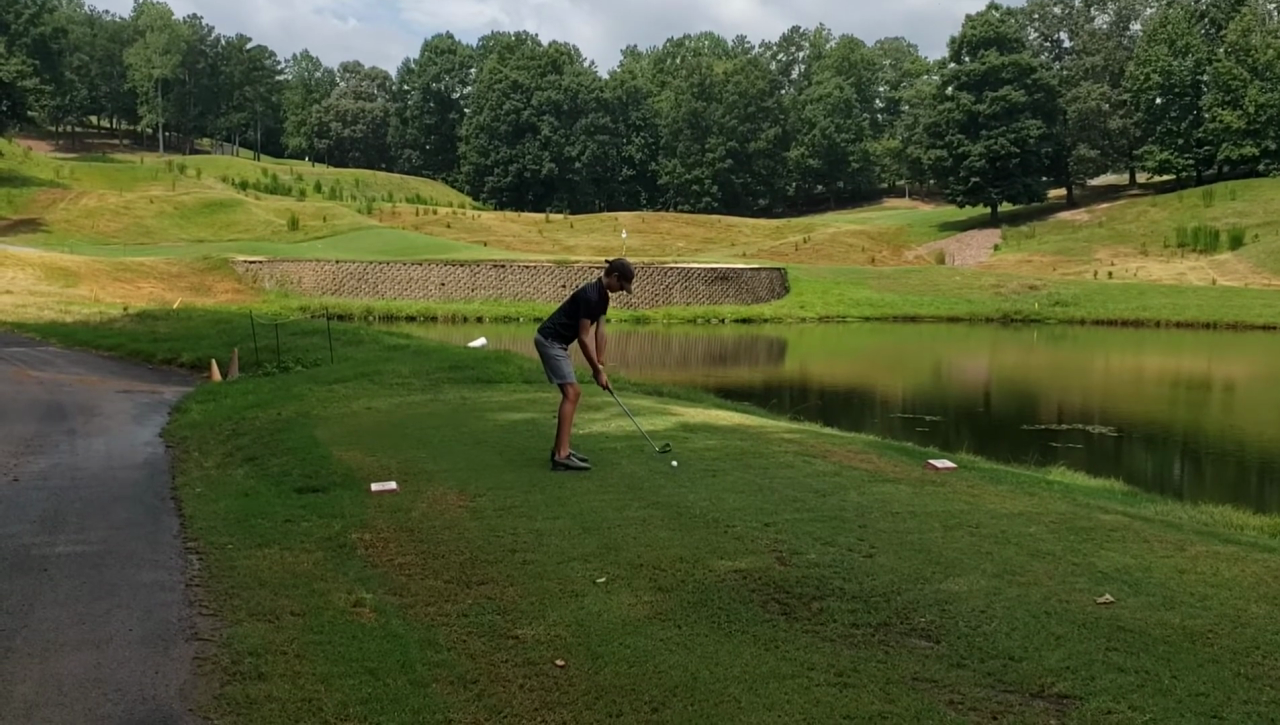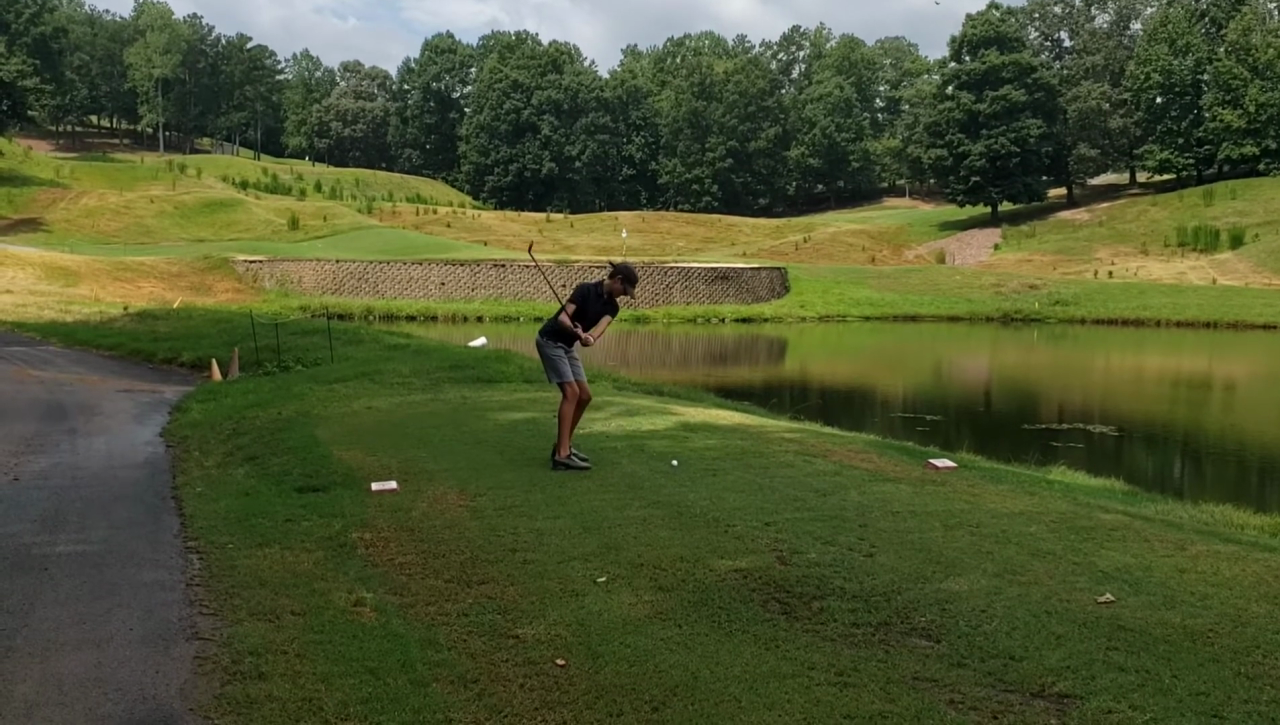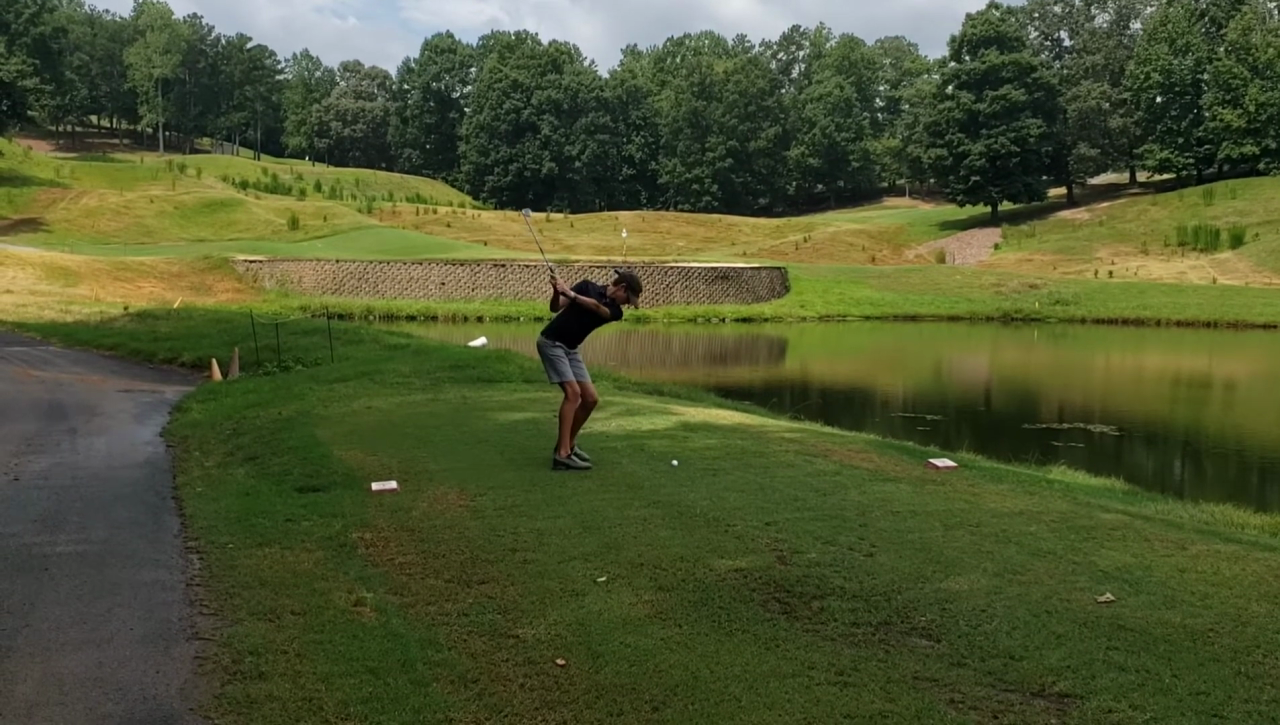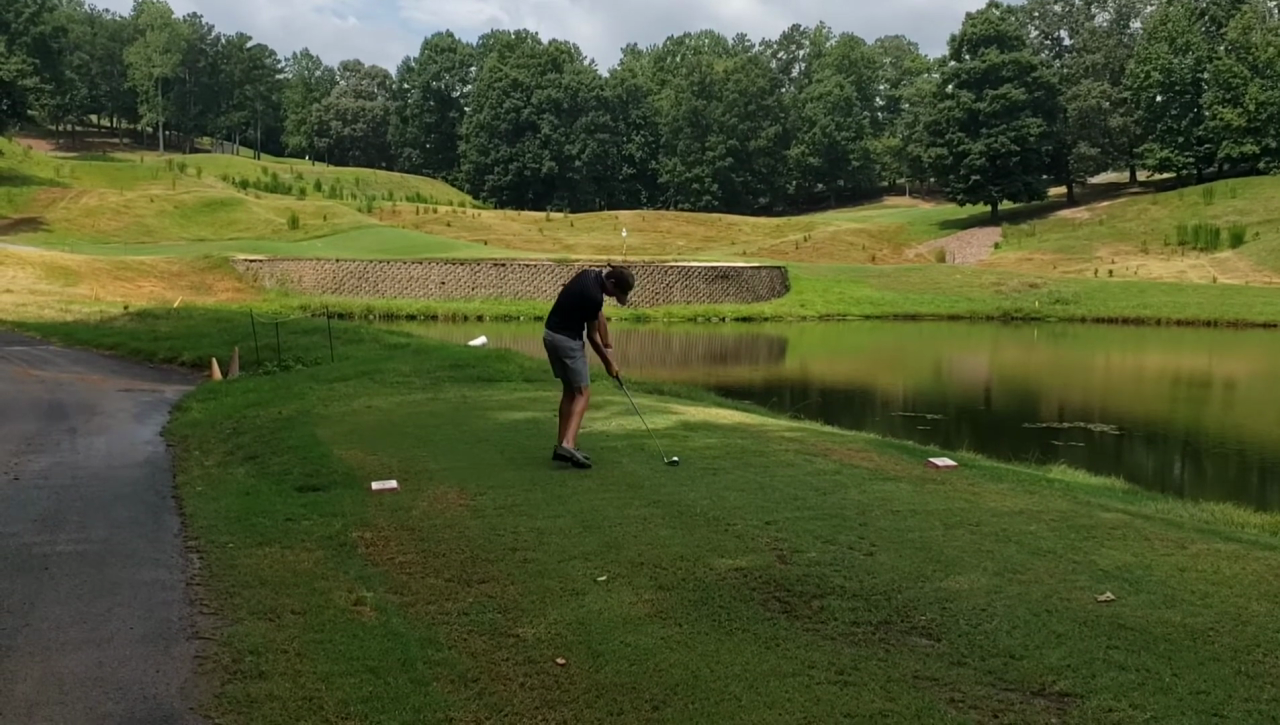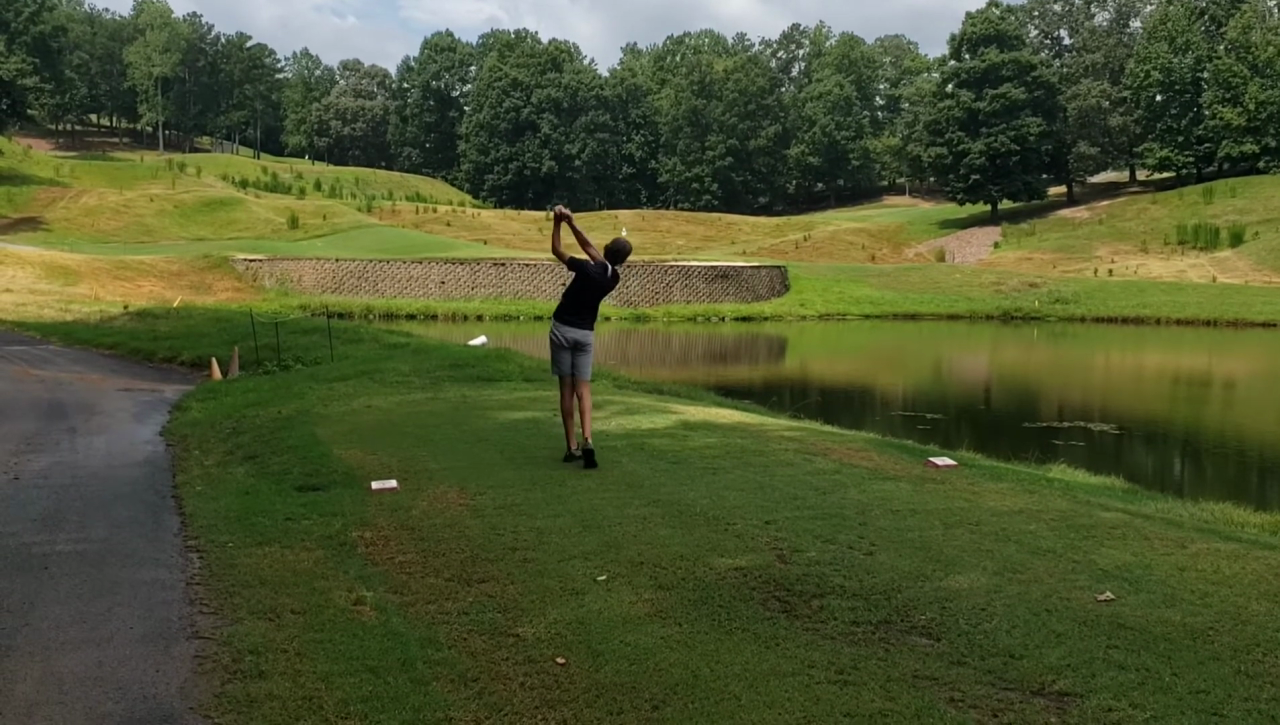
dt=0.3s
person 1, frame 1
left shoulder: (602, 296)
right shoulder: (590, 295)
left elbow: (600, 332)
right elbow: (583, 337)
left wrist: (600, 365)
right wrist: (597, 370)
left hip: (557, 342)
right hip: (550, 341)
left knee: (572, 393)
right knee: (571, 393)
left ankle: (560, 448)
right ankle: (562, 456)
person 1, frame 2
left shoulder: (612, 306)
right shoulder: (586, 290)
left elbow: (601, 326)
right elbow: (562, 318)
left wrist: (590, 337)
right wrist: (577, 332)
left hip: (567, 346)
right hip: (550, 341)
left knee: (585, 396)
right knee: (571, 392)
left ankle: (564, 445)
right ankle: (562, 455)
person 1, frame 3
left shoulder: (615, 311)
right shoulder: (587, 287)
left elbow: (595, 306)
right elbow: (555, 308)
left wrist: (571, 294)
right wrist: (558, 292)
left hip: (570, 348)
right hip: (551, 341)
left knee: (591, 398)
right knee: (573, 393)
left ankle: (568, 444)
right ankle: (562, 454)
person 1, frame 4
left shoulder: (589, 274)
right shoulder: (593, 296)
left elbow: (600, 320)
right elbow: (592, 336)
left wrist: (607, 347)
right wrist: (608, 362)
left hip: (551, 335)
right hip: (570, 341)
left knee: (570, 391)
right knee: (582, 394)
left ankle: (565, 442)
right ankle: (567, 444)
person 1, frame 5
left shoulder: (588, 269)
right shoulder: (614, 278)
left elbow: (556, 250)
right elbow: (591, 249)
left wrist: (558, 222)
right wrist: (571, 223)
left hip: (561, 330)
right hip: (584, 335)
left knee: (567, 389)
right knee: (583, 389)
left ankle: (572, 447)
right ankle: (586, 440)
